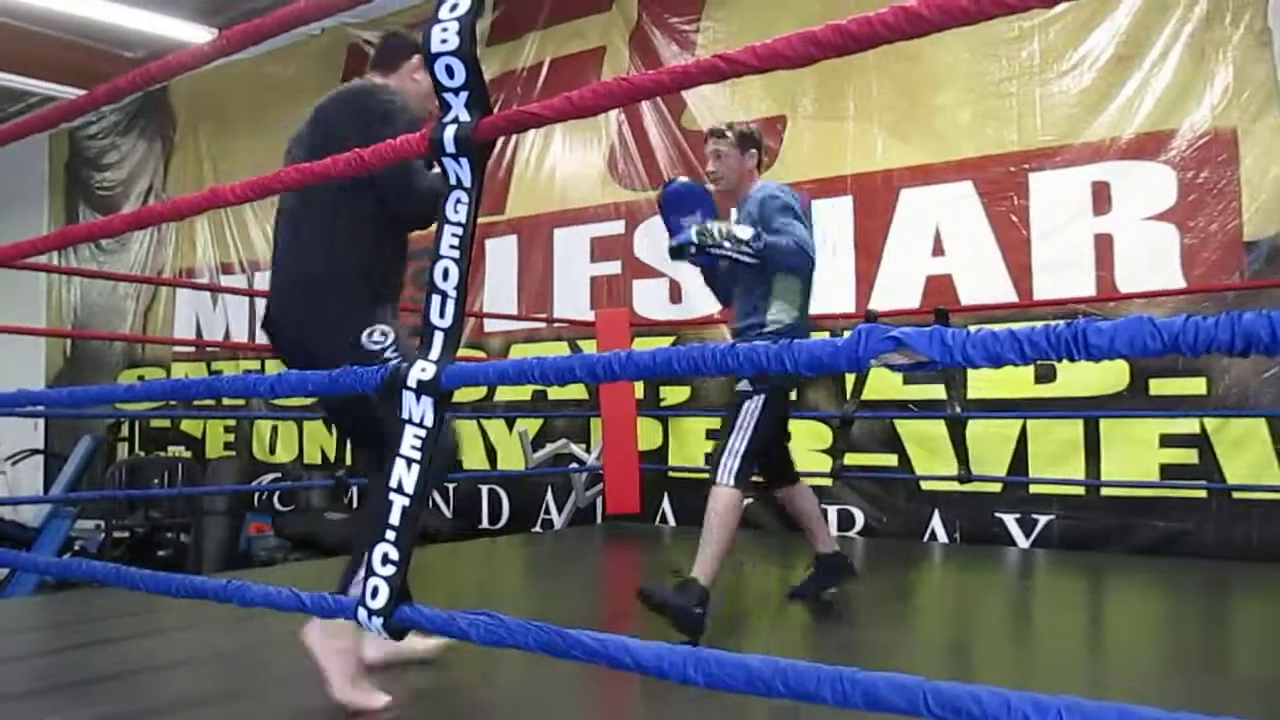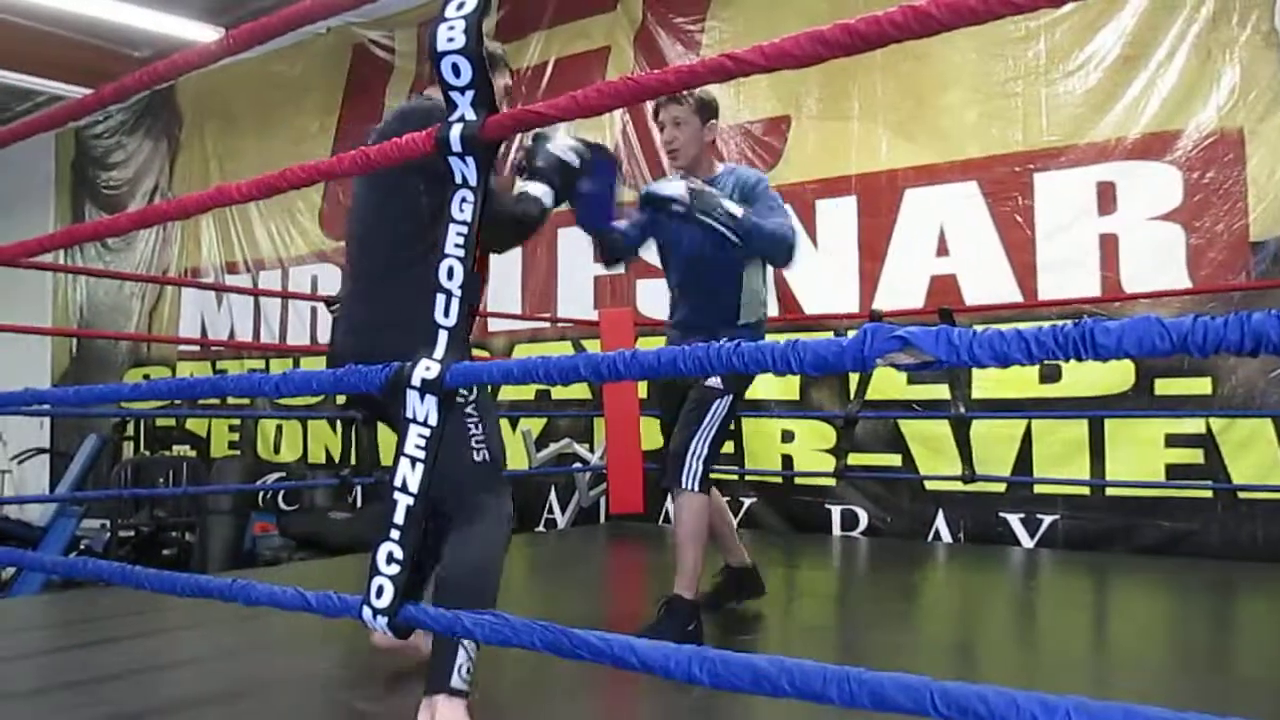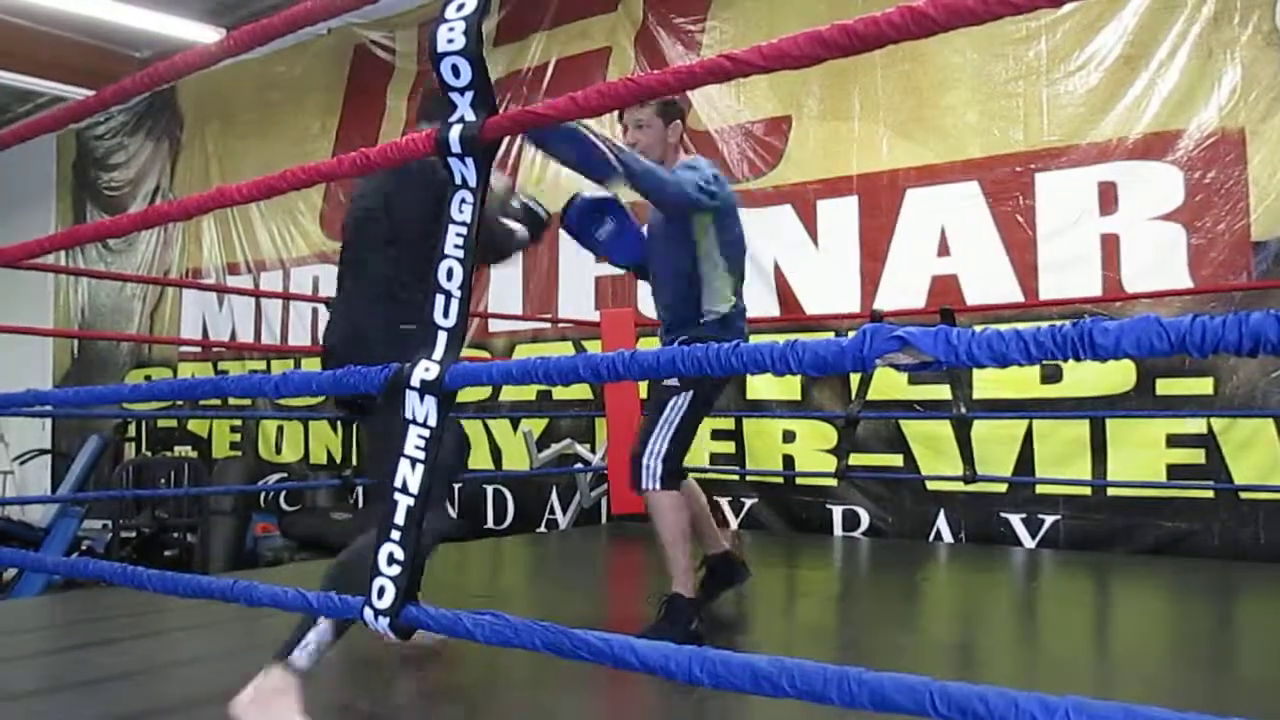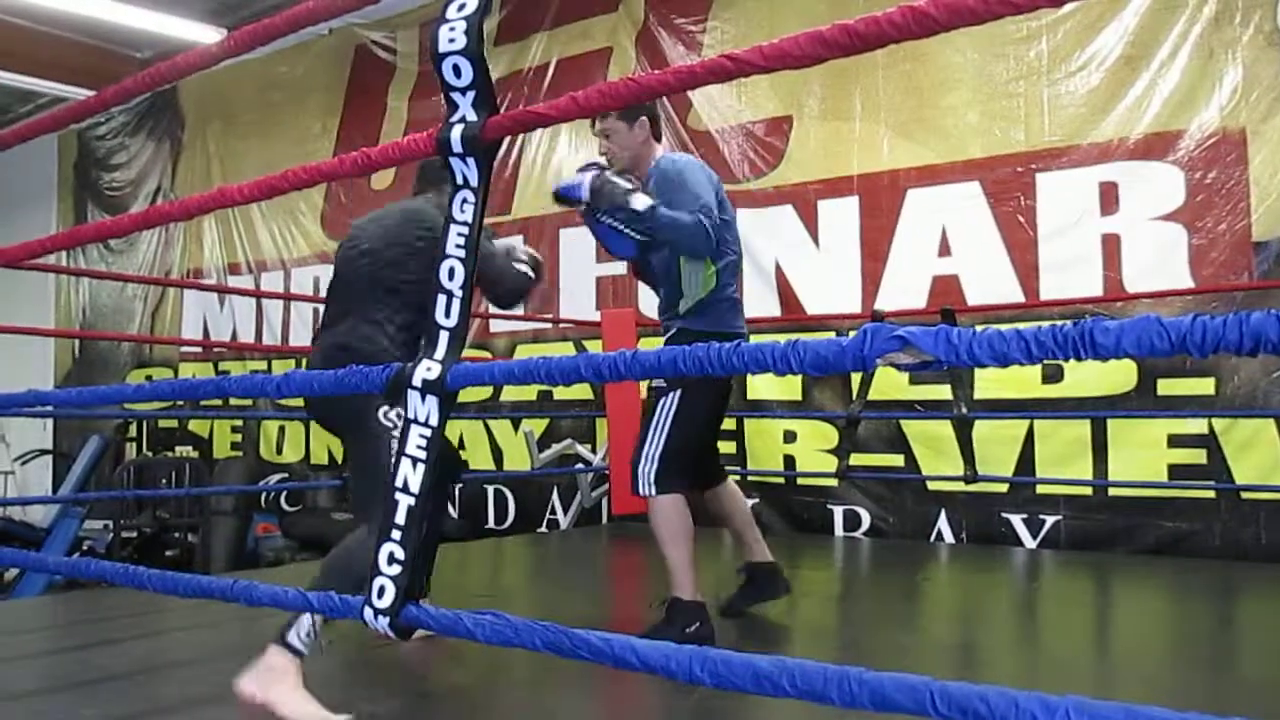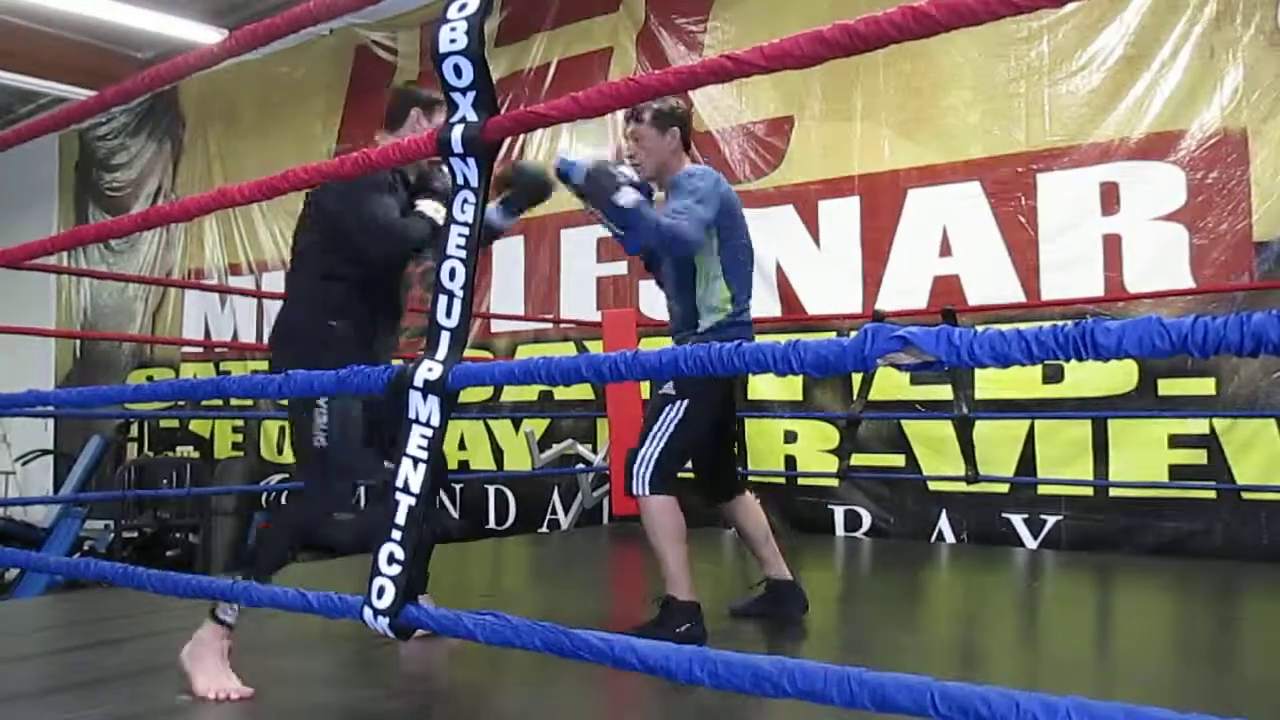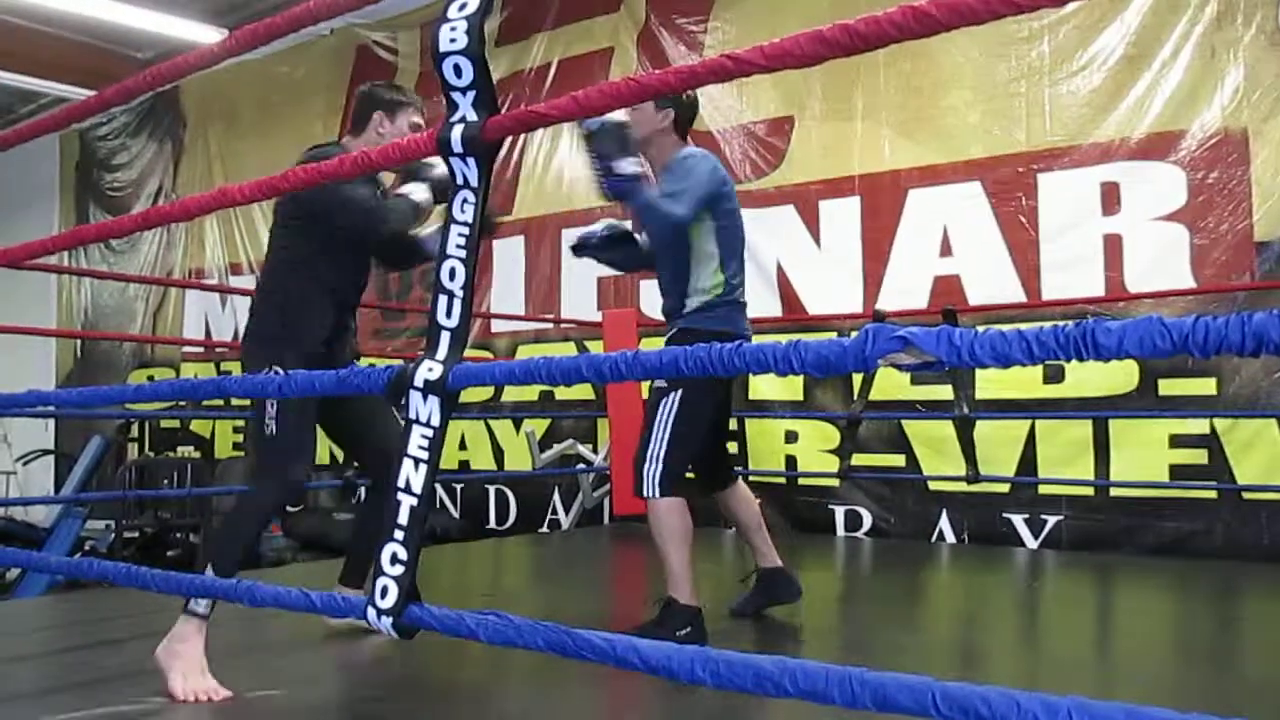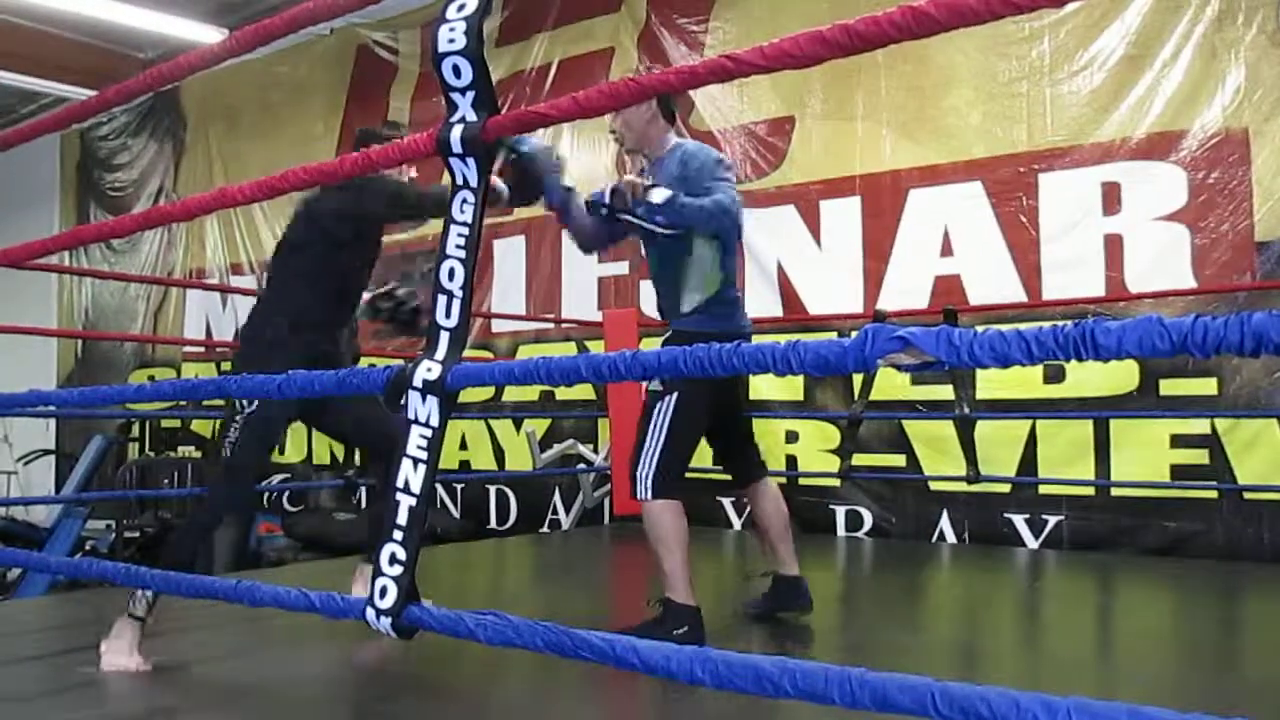
dt=0.3s
person 1, frame 1
left shoulder: (326, 119)
right shoulder: (382, 104)
right elbow: (420, 203)
left wrist: (424, 154)
left hip: (298, 315)
right hip: (344, 314)
left knee: (382, 457)
left ankle: (370, 624)
right ankle: (340, 623)
person 1, frame 2
left shoulder: (390, 136)
right shoulder: (437, 123)
right elbow: (499, 227)
left wrist: (526, 171)
right wrist: (550, 170)
left hip: (361, 346)
right hip: (412, 346)
left knee: (448, 483)
right knee: (482, 508)
person 1, frame 3
left shoulder: (384, 179)
right shoulder: (439, 165)
right elbow: (485, 241)
left wrist: (504, 208)
right wrist: (520, 218)
left hip: (355, 364)
right hip: (400, 363)
right knee: (413, 517)
person 1, frame 4
left shoulder: (368, 229)
right shoulder: (446, 215)
right elbow: (506, 288)
right wrist: (520, 262)
left hip: (332, 376)
left knee: (441, 473)
left ankle: (408, 610)
right ankle: (277, 669)
person 1, frame 5
left shoulder: (400, 179)
right shoulder: (356, 173)
right elbow: (395, 244)
left wrist: (515, 202)
right wrist: (432, 205)
left hip: (361, 352)
right hip: (320, 349)
right knee: (328, 491)
left ankle: (412, 606)
right ankle: (212, 638)
person 1, frame 6
left shoulder: (366, 186)
right shoulder: (324, 166)
left elbow: (402, 251)
right elbow: (384, 222)
right wrist: (425, 183)
left hip: (329, 353)
right hip: (284, 351)
left knee: (393, 462)
right knee: (280, 484)
left ankle: (350, 598)
right ankle: (185, 636)
person 1, frame 7
left shoulder: (349, 200)
right shoulder: (353, 192)
right elbow: (440, 203)
left wrist: (379, 301)
right wrist: (497, 190)
left hip: (321, 366)
right hip: (276, 364)
left knee: (395, 443)
right knee: (233, 491)
left ankle: (370, 582)
right ankle: (130, 624)
person 2, frame 1
left shoulder: (771, 198)
right shoulder: (745, 211)
left elbow: (797, 256)
right elbow: (724, 288)
left wrist: (727, 234)
right wrist: (697, 243)
left hip: (773, 348)
right hip: (761, 348)
left knee: (730, 464)
right knee: (772, 465)
left ankle: (693, 596)
right ankle: (831, 559)
person 2, frame 2
left shoulder: (746, 184)
right shoulder: (665, 194)
left elbow: (782, 247)
right elbow: (614, 251)
left wrist: (711, 206)
left hip: (731, 346)
right hip: (685, 347)
left knee: (686, 465)
right knee: (683, 465)
left ankle: (682, 611)
right ankle: (741, 570)
person 2, frame 3
left shoulder: (698, 173)
right shoulder: (664, 207)
left elbow: (678, 196)
left wrist: (586, 144)
right wrist: (614, 241)
left hip: (707, 340)
right hip: (687, 339)
left knee: (652, 466)
right knee: (667, 466)
left ankle: (682, 611)
right ankle: (723, 558)
person 2, frame 4
left shoulder: (678, 171)
right shoulder: (658, 184)
left elbow: (697, 239)
left wrist: (626, 200)
right wrist: (618, 232)
left hip: (702, 335)
right hip: (708, 336)
left knee: (655, 469)
right knee: (699, 466)
left ankle: (687, 616)
right ankle: (762, 570)
person 2, frame 5
left shoulder: (703, 184)
right shoulder: (658, 193)
left elbow: (675, 239)
right elbow: (657, 258)
left wrist: (614, 195)
right wrist: (607, 197)
left hip: (714, 347)
right hip: (705, 350)
left knee: (647, 470)
right knee: (721, 478)
left ankle: (680, 613)
right ankle: (783, 587)
person 2, frame 6
left shoulder: (696, 166)
right shoulder: (659, 177)
left elbow: (663, 225)
right elbow: (650, 253)
left wrist: (619, 163)
right wrist: (612, 238)
left hip: (705, 335)
right hip: (704, 337)
left knee: (657, 470)
right knee: (714, 468)
left ankle: (683, 615)
right ankle: (774, 575)
person 2, frame 7
left shoulder: (696, 160)
right shoulder: (654, 176)
left elbow: (724, 220)
right elbow: (594, 234)
left wrist: (650, 199)
right wrist: (550, 181)
left hip: (702, 337)
right hip: (714, 337)
left knee: (651, 474)
right knee: (743, 462)
left ankle: (681, 616)
right ankle: (789, 583)
